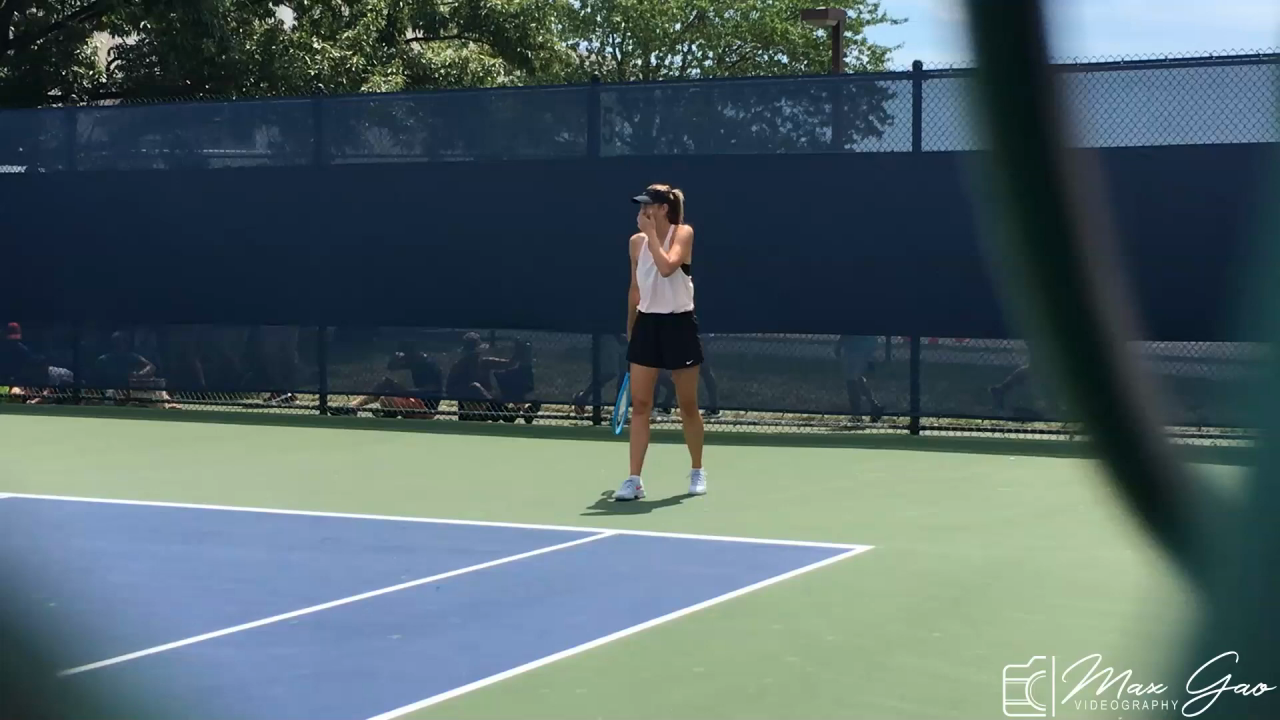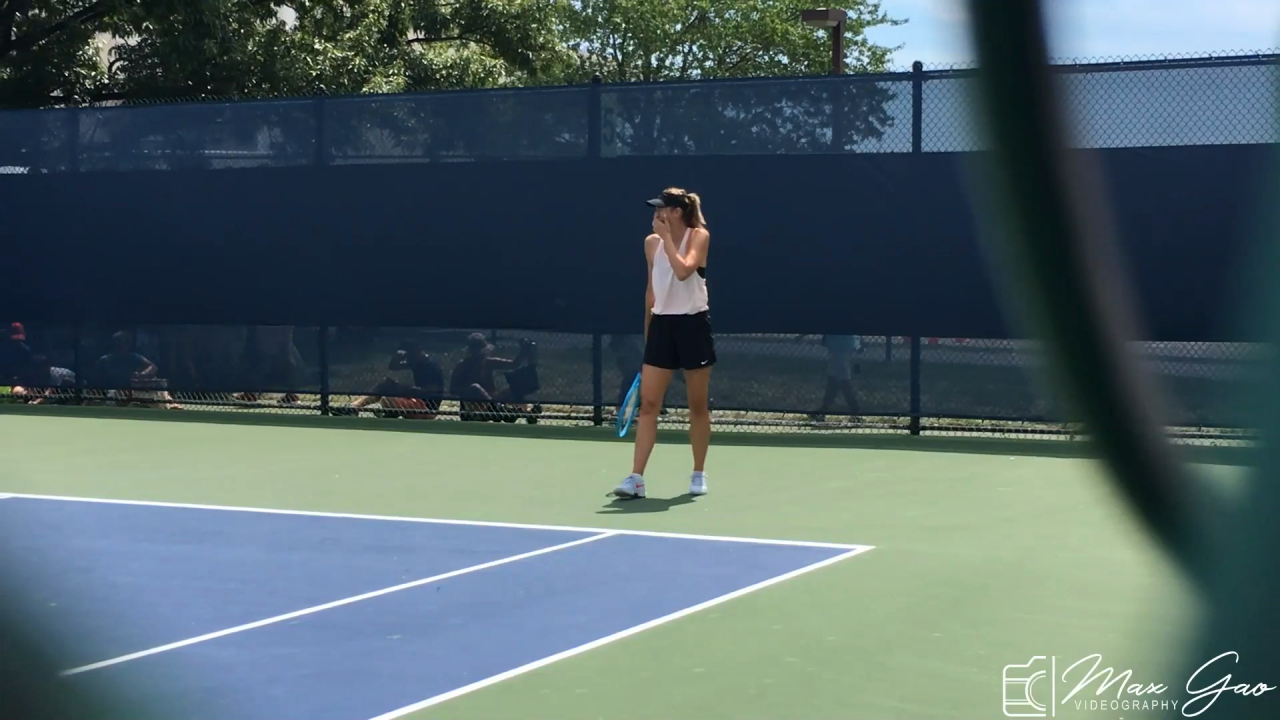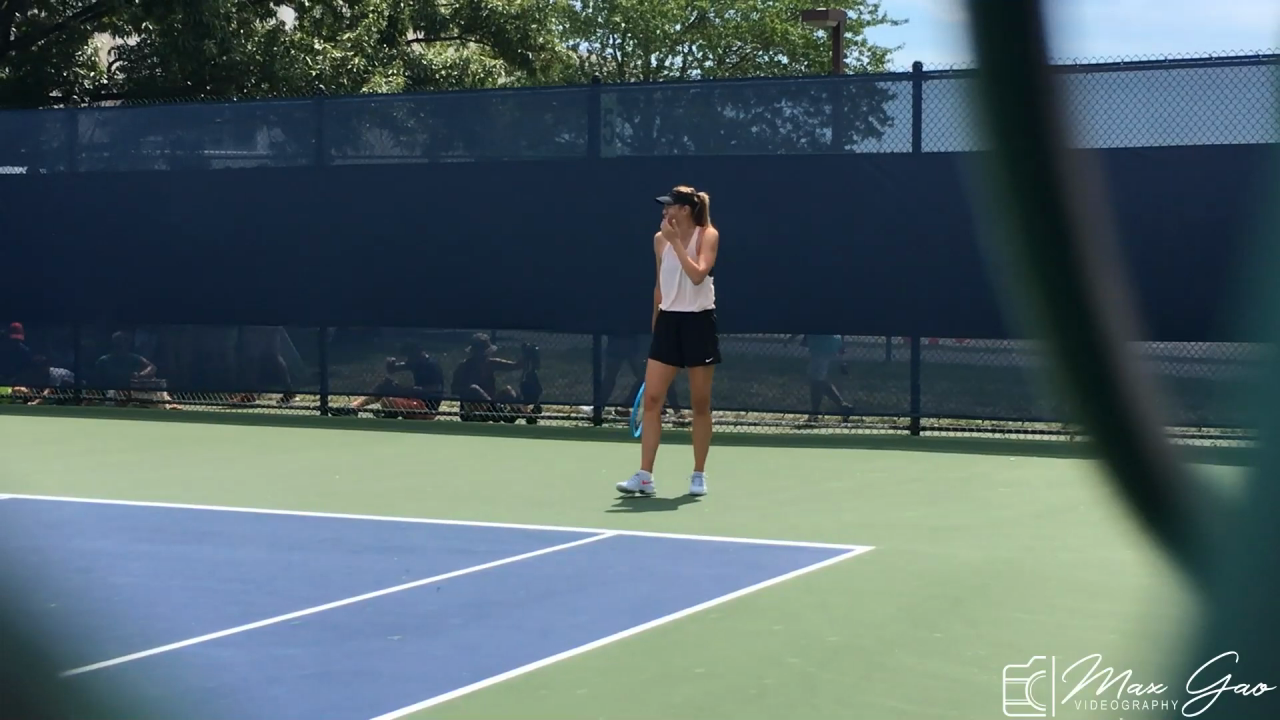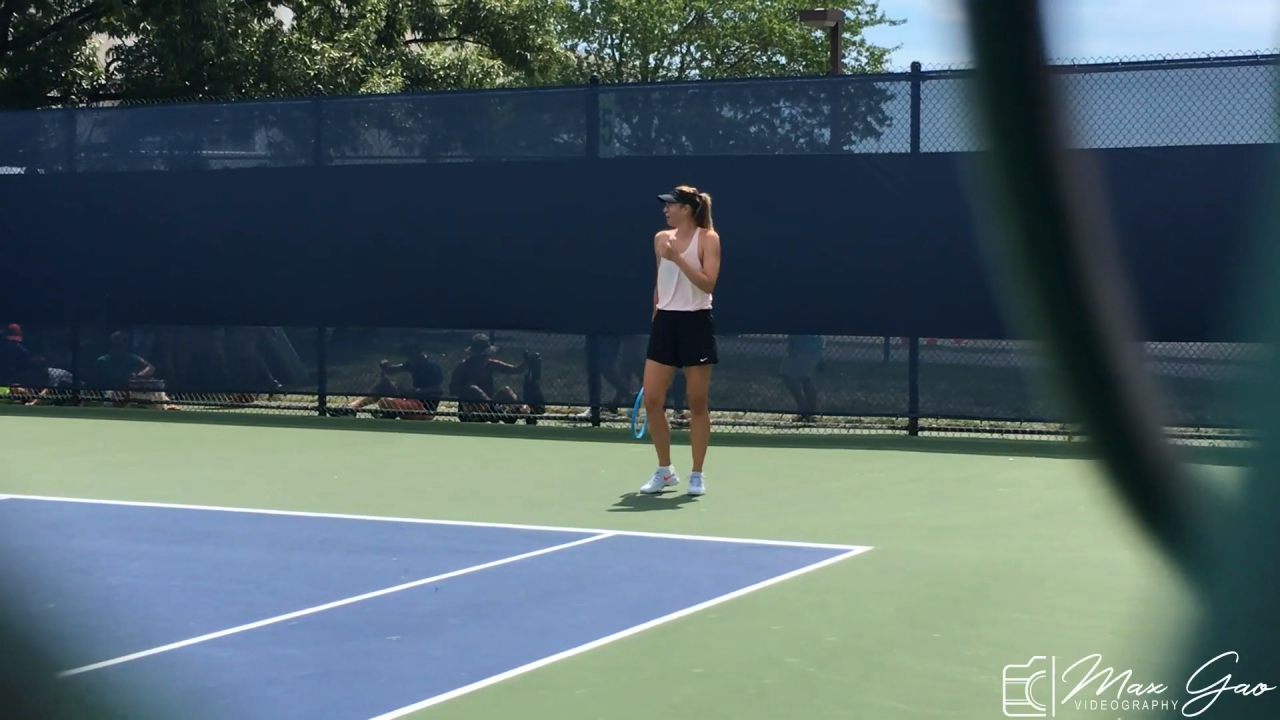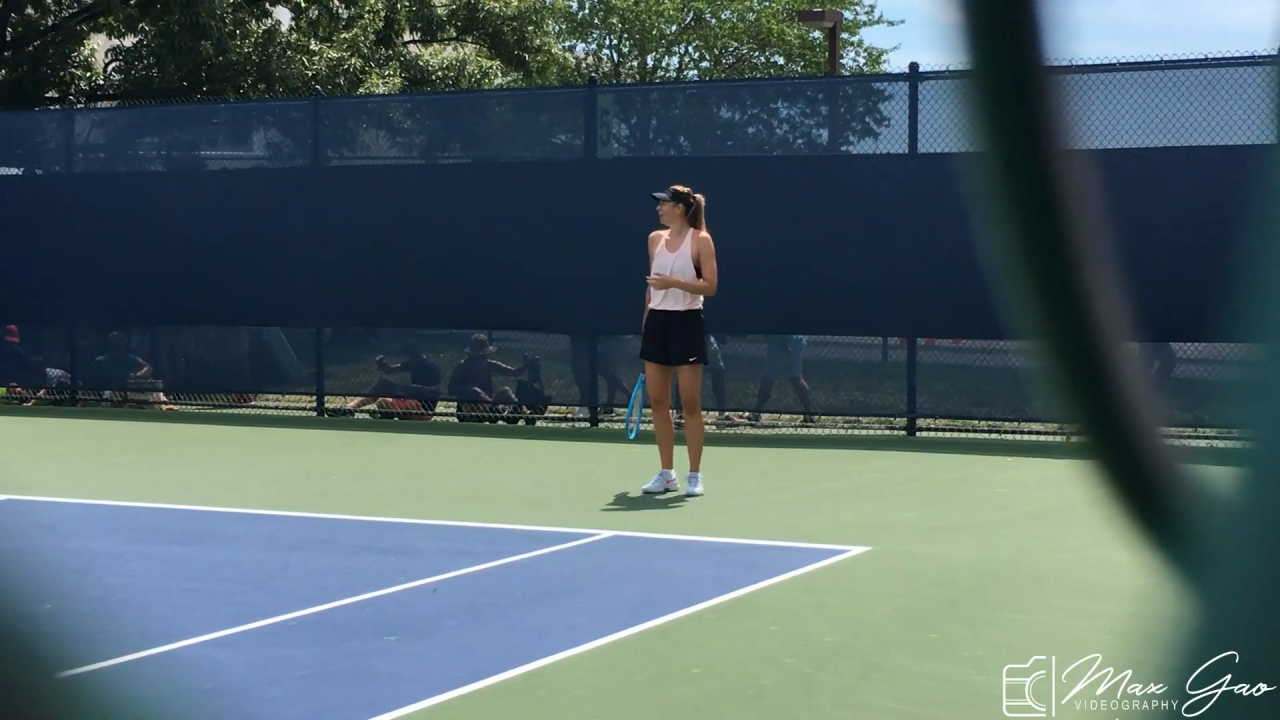
dt=0.2s
person 1, frame 1
left shoulder: (682, 233)
right shoulder: (636, 241)
left elbow: (666, 267)
left wrist: (651, 234)
right wrist: (630, 328)
left hip: (678, 324)
right hip: (647, 325)
left knee: (688, 406)
right knee: (640, 405)
left ankle: (697, 472)
right ankle: (634, 480)
person 1, frame 2
left shoulder: (698, 236)
right shoulder: (651, 242)
left elbow: (684, 272)
left wrist: (667, 238)
right wrist: (647, 328)
left hip: (693, 325)
right hip: (661, 326)
left knee: (698, 406)
right knee: (648, 405)
left ankle: (698, 474)
right ankle: (636, 479)
person 1, frame 3
left shoulder: (708, 235)
right shoulder: (660, 238)
left elbow: (699, 275)
left wrist: (676, 242)
right wrist: (656, 320)
left hip: (698, 323)
right hip: (668, 323)
left knee: (700, 404)
right knee: (651, 399)
left ankle: (698, 475)
right ankle: (644, 476)
person 1, frame 4
left shoulder: (708, 239)
right shoulder: (662, 238)
left elbow: (708, 283)
left wrist: (677, 258)
right wrist: (656, 316)
left hip: (695, 324)
right hip: (665, 323)
left knee: (697, 404)
right knee: (651, 401)
left ankle: (697, 475)
right ankle: (664, 470)
person 1, frame 5
left shoulder: (700, 240)
right shoulder: (655, 239)
left elbow: (710, 285)
left wrist: (674, 282)
right wrist: (645, 319)
left hip: (686, 323)
right hip: (657, 324)
left knee: (690, 404)
right knee: (658, 403)
left ankle: (695, 475)
right ankle: (666, 474)
